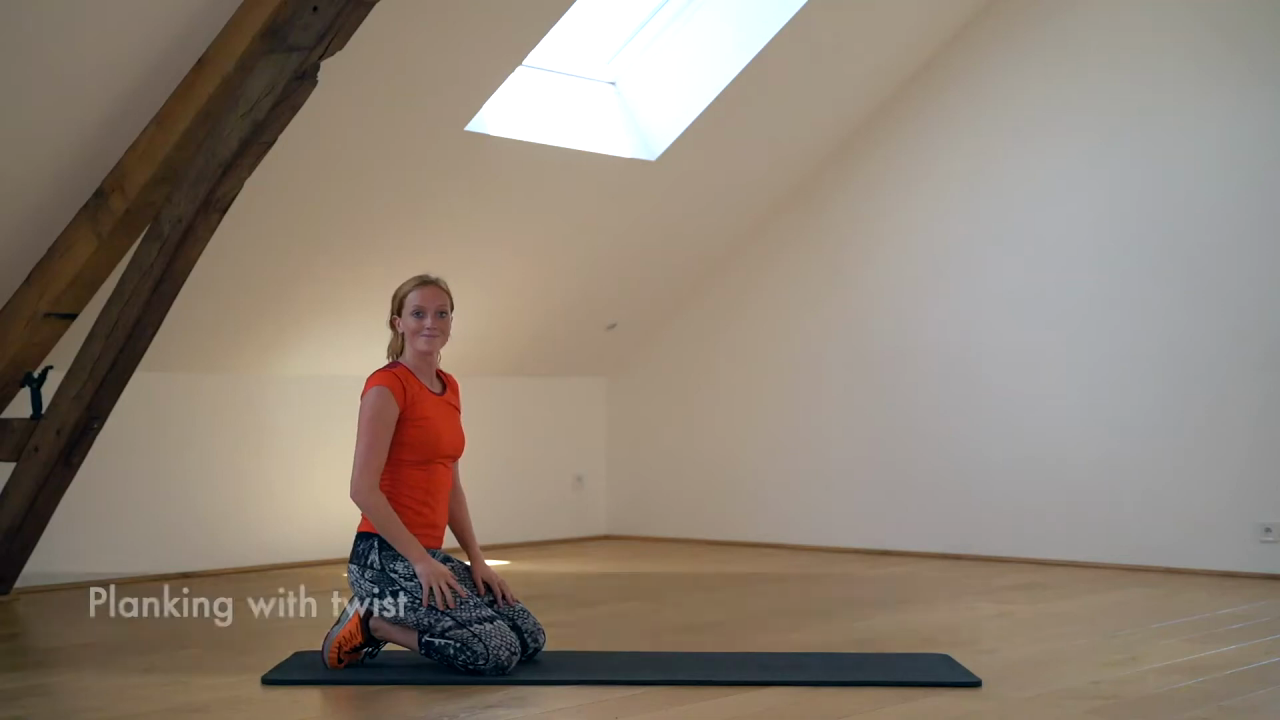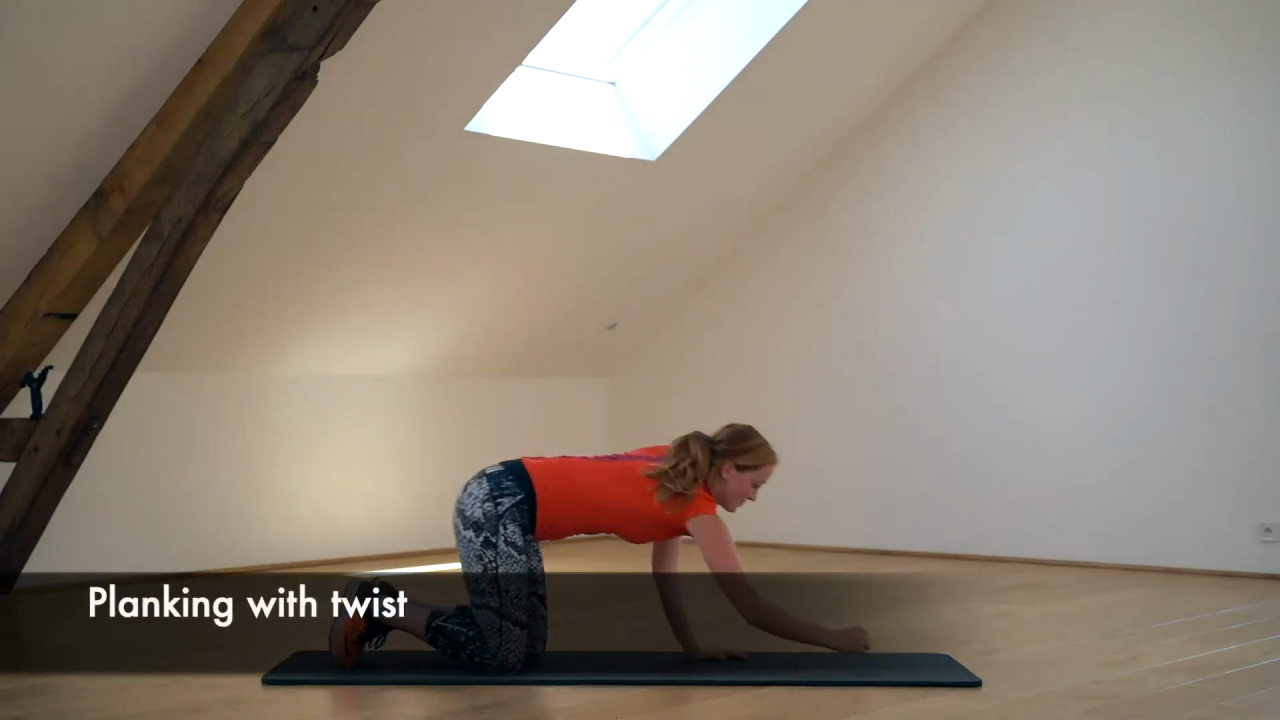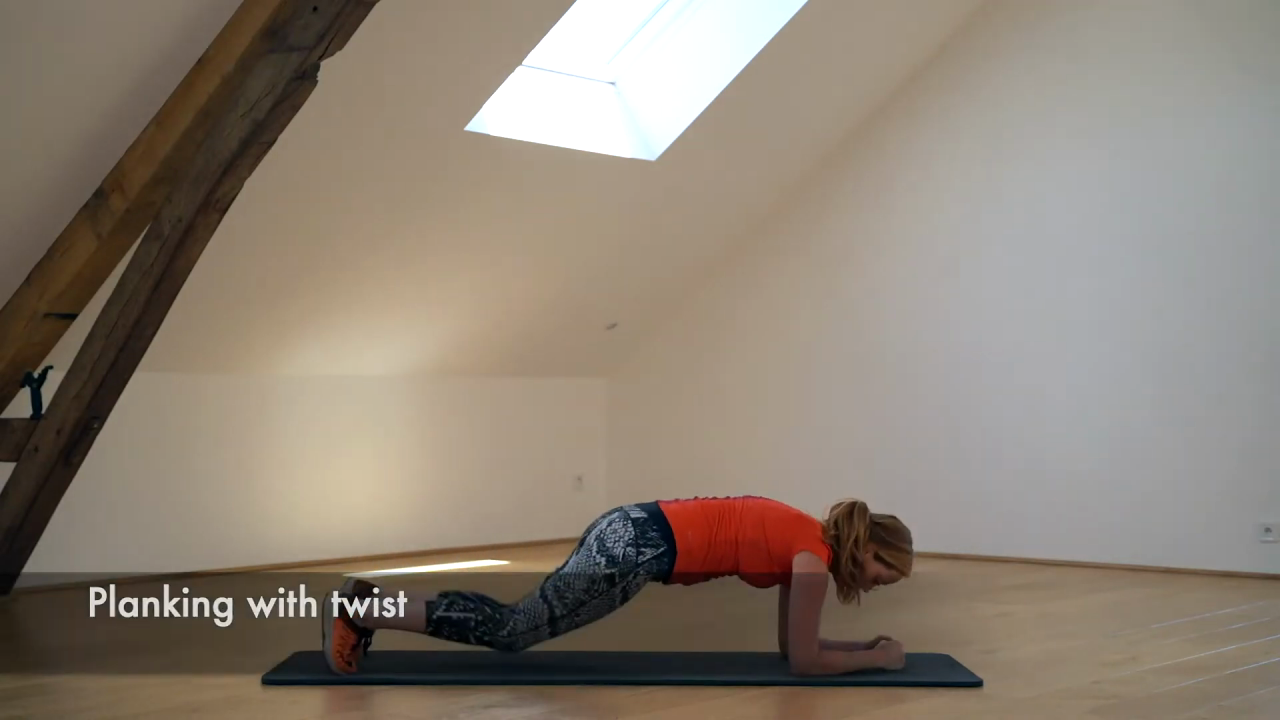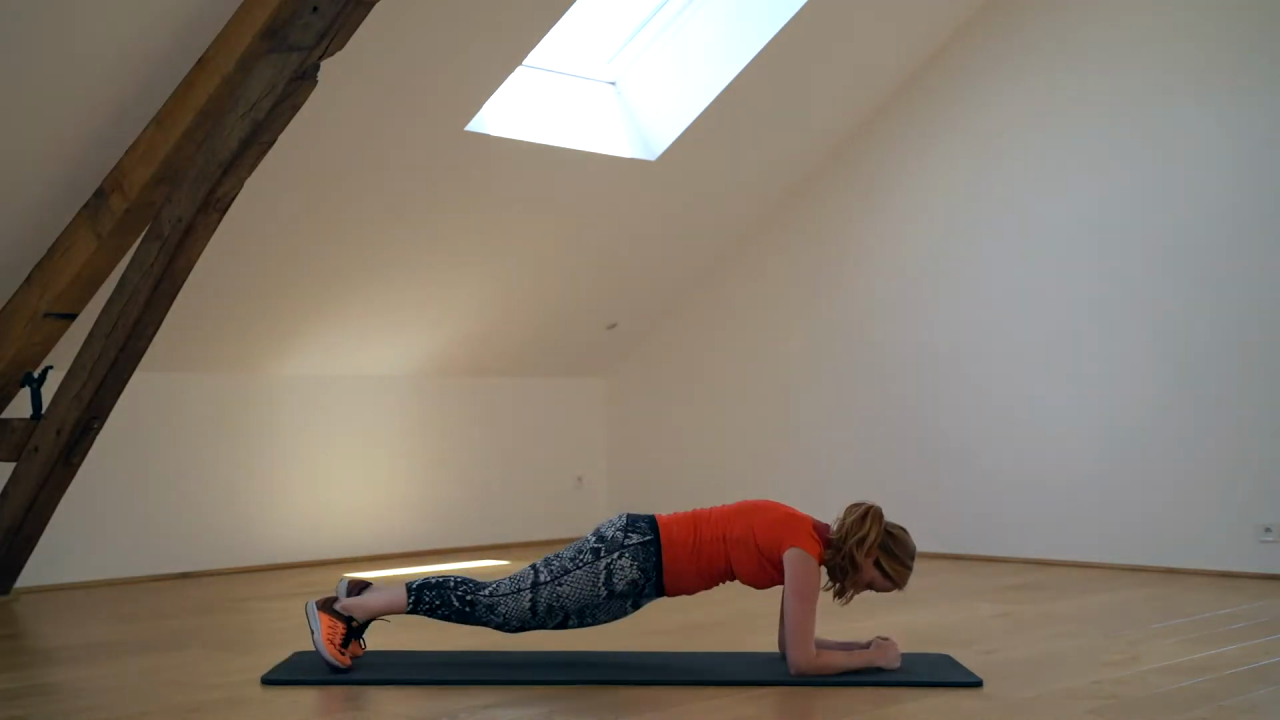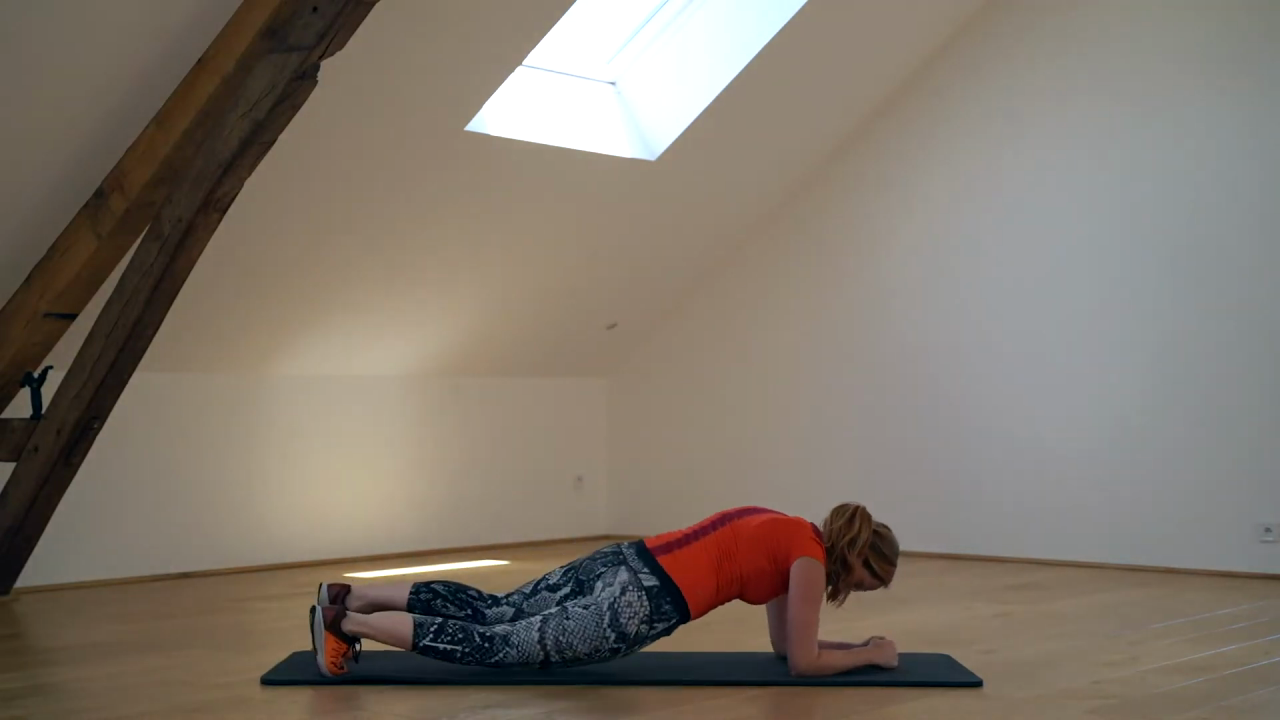
dt=1s
person 1, frame 1
left shoulder: (449, 388)
right shoulder: (386, 386)
right elbow: (363, 489)
left wrist: (478, 561)
right wrist: (422, 563)
left hip: (425, 555)
right hip: (388, 559)
left knee: (530, 638)
right knee: (498, 652)
left ankle: (386, 616)
right ankle: (373, 625)
person 1, frame 2
left shoulder: (673, 467)
right shoulder: (697, 507)
left elbow: (663, 568)
right elbow: (752, 607)
left wrist: (689, 644)
right wrist: (836, 639)
left hip: (496, 494)
right hip: (498, 505)
left knee: (526, 644)
right knee: (502, 653)
left ankle: (384, 605)
right ankle: (382, 612)
person 1, frame 3
left shoulder: (803, 543)
right shoulder: (814, 554)
left elbow: (790, 643)
right elbow: (804, 661)
left wrist: (865, 643)
right wrist: (878, 656)
left hip: (636, 529)
right hip: (640, 547)
left knee: (519, 620)
right knee: (513, 630)
left ankle: (371, 600)
right ankle: (356, 606)
person 1, frame 4
left shoulder: (814, 543)
right shoulder: (804, 550)
left elbow: (792, 643)
right elbow: (803, 661)
left wrist: (862, 644)
right wrist: (873, 656)
left hip: (644, 569)
right hip: (633, 555)
left knee: (509, 612)
right knee: (496, 605)
left ankle: (367, 596)
right ankle: (341, 609)
person 1, frame 5
left shoulder: (788, 536)
right shoulder: (811, 556)
left elbow: (783, 643)
right elbow: (804, 661)
left wrist: (857, 644)
right wrist: (870, 654)
left hip: (621, 563)
right hip: (635, 604)
left knee: (492, 611)
right knee: (495, 645)
left ankle: (351, 597)
right ankle: (341, 623)
